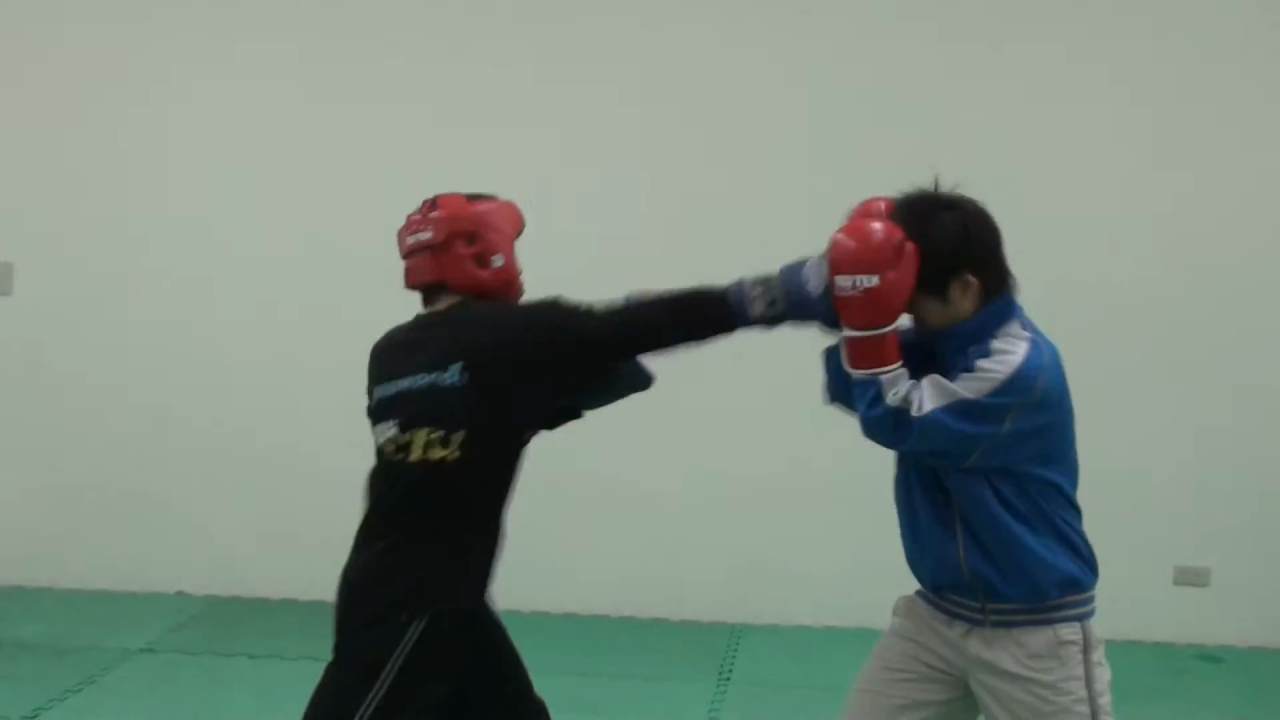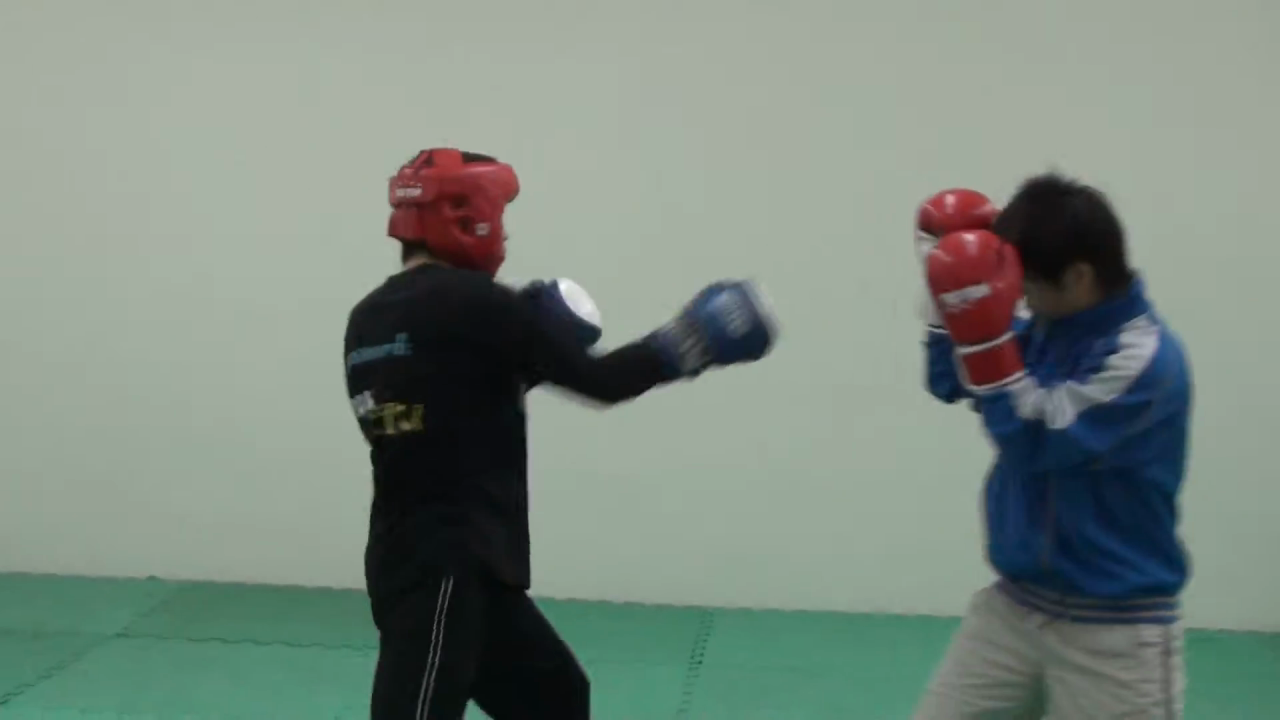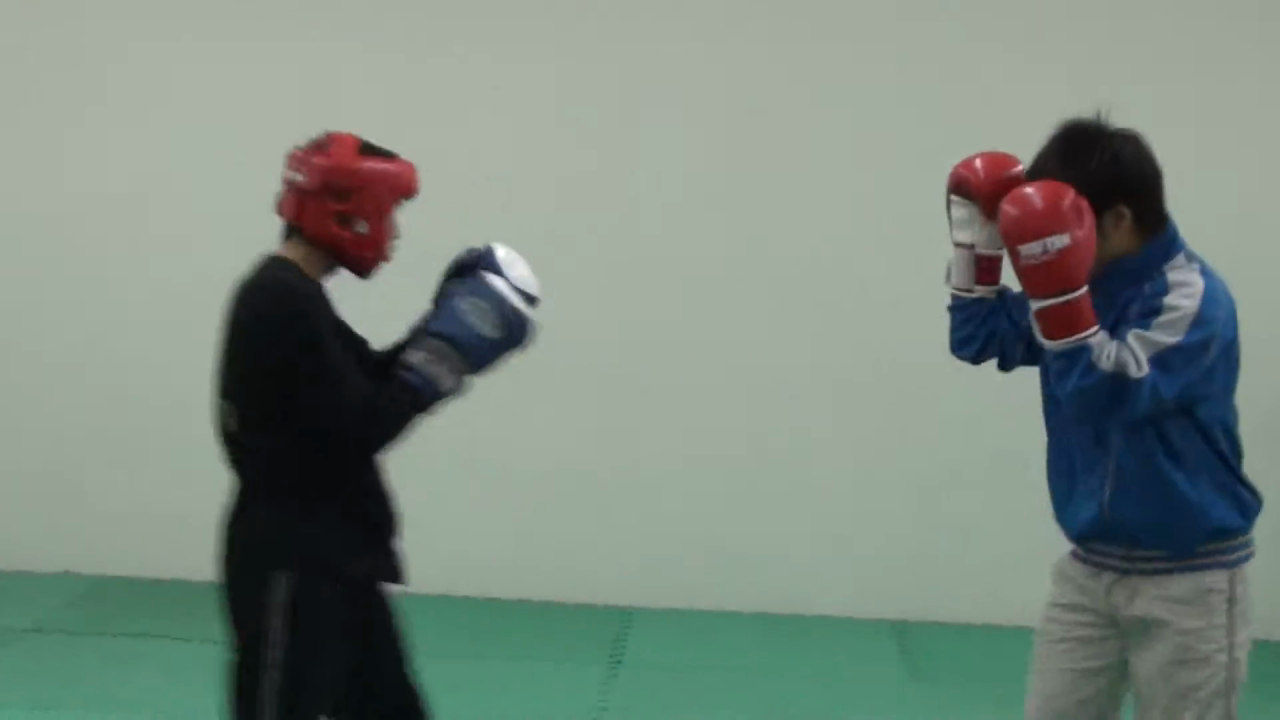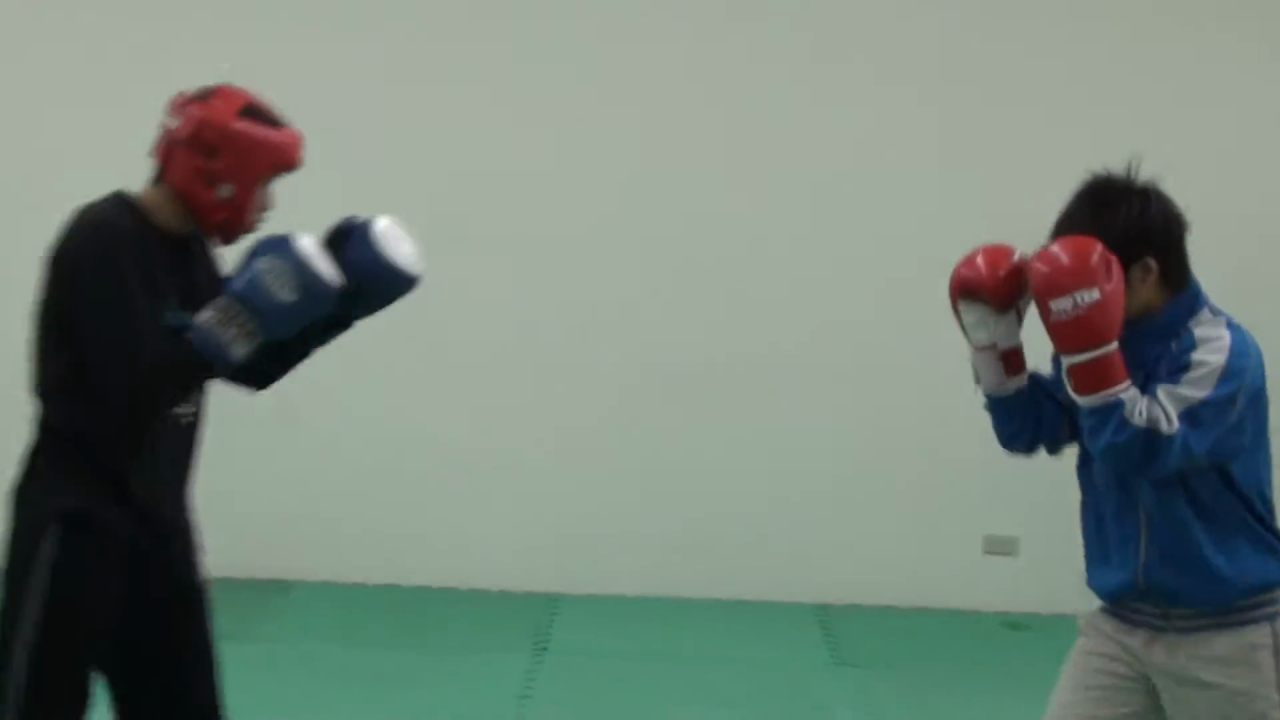
dt=0.2s
person 1, frame 1
left shoulder: (390, 355)
right shoulder: (501, 334)
right elbow: (642, 324)
left wrist: (576, 392)
left hip: (442, 595)
right hip: (410, 598)
person 1, frame 2
left shoulder: (367, 318)
right shoulder: (467, 303)
right elbow: (597, 380)
left wrist: (518, 361)
right wrist: (698, 338)
left hip: (447, 557)
right hip: (442, 562)
person 1, frame 3
left shoulder: (289, 297)
right shoulder: (284, 305)
left elbow: (367, 384)
right elbow: (357, 426)
left wrist: (441, 324)
right wrist: (449, 349)
left hip: (335, 558)
right hip: (289, 563)
person 1, frame 4
left shoulder: (185, 253)
right shoulder: (100, 242)
left elbow: (256, 366)
right elbow: (131, 386)
left wrist: (337, 301)
right wrist: (244, 315)
left hip: (150, 517)
right hip: (77, 517)
person 2, frame 1
left shoulder: (1022, 365)
right shoulder: (937, 340)
left elbow: (891, 421)
right elbow: (850, 391)
left wrist: (869, 314)
right wrist: (851, 295)
right hip: (937, 617)
person 2, frame 2
left shoulder: (1145, 358)
right shoulder: (1047, 331)
left elbow: (1032, 440)
right elbow: (950, 382)
left wrist: (983, 329)
right wrist: (955, 308)
left hip: (1117, 633)
right hip: (1017, 608)
person 2, frame 3
left shoulder: (1193, 298)
right shoulder: (1089, 282)
left elbow: (1105, 396)
right elbow: (976, 339)
left wrist: (1054, 286)
right wrist: (976, 237)
left hip: (1190, 575)
right hip: (1093, 566)
person 2, frame 4
left shoulder: (1220, 351)
right shoulder: (1112, 341)
left elbow: (1137, 451)
right elbow: (1027, 432)
left wrist: (1087, 346)
right wrist: (993, 339)
